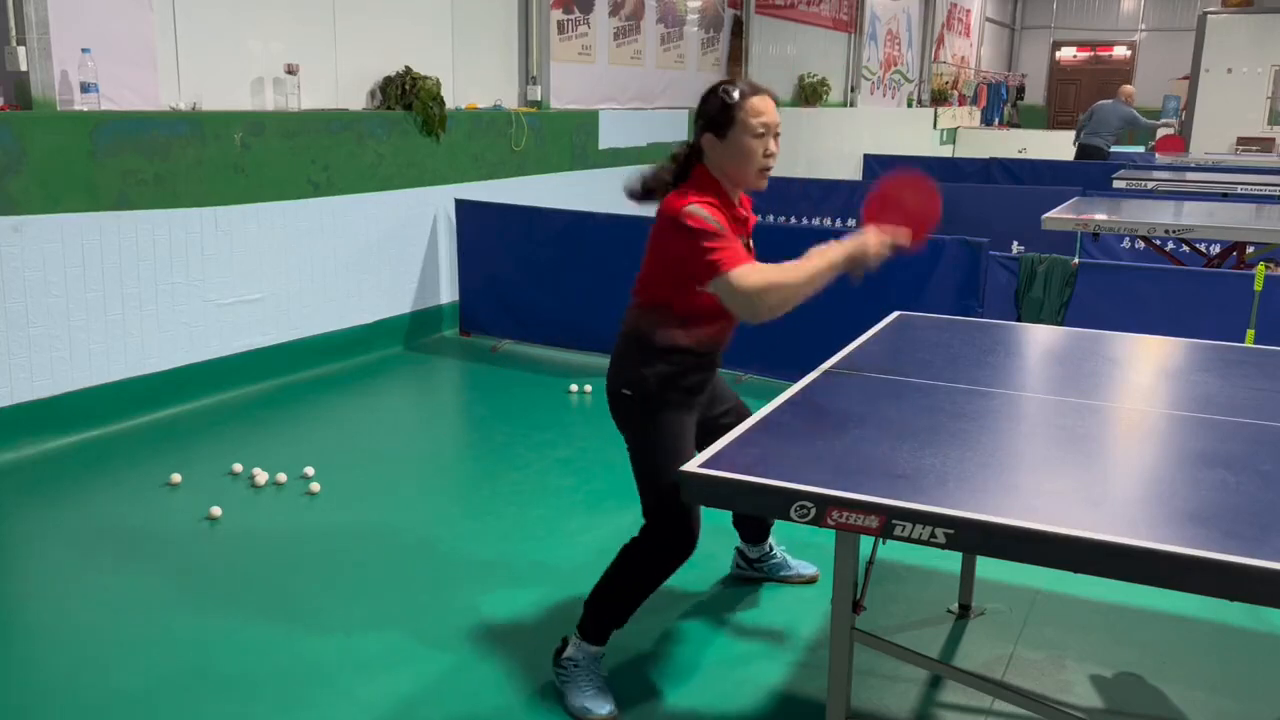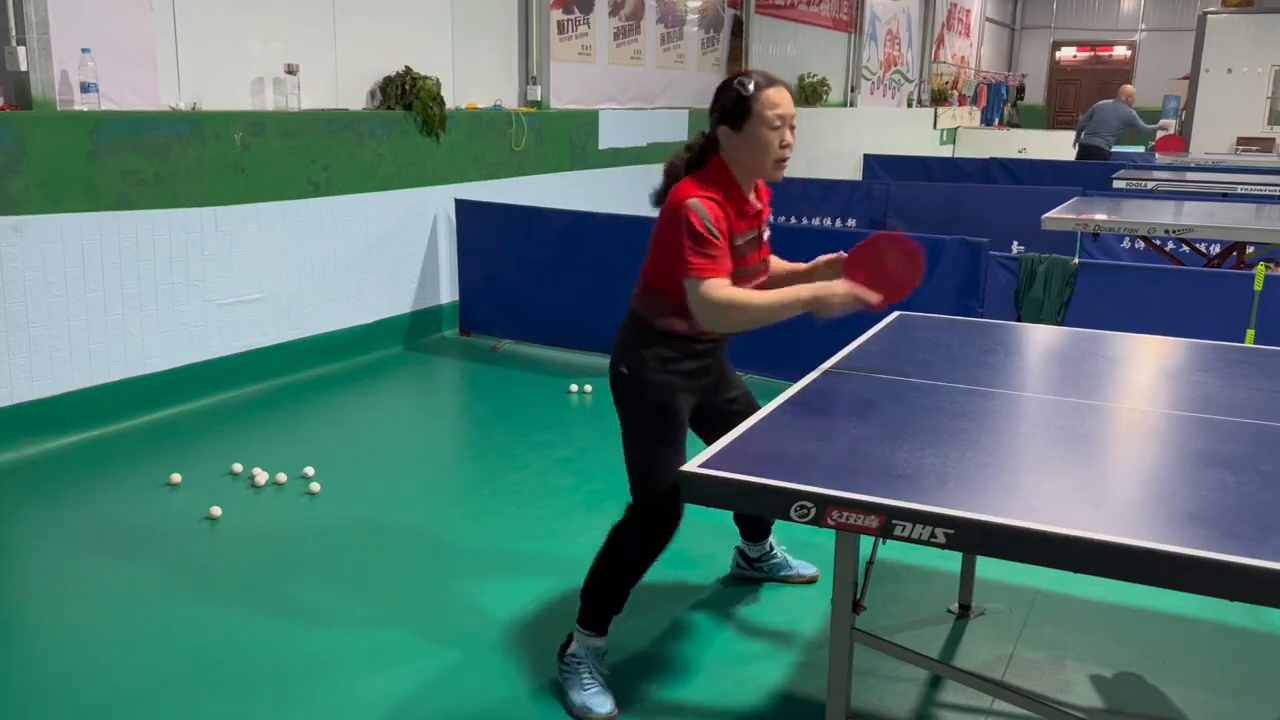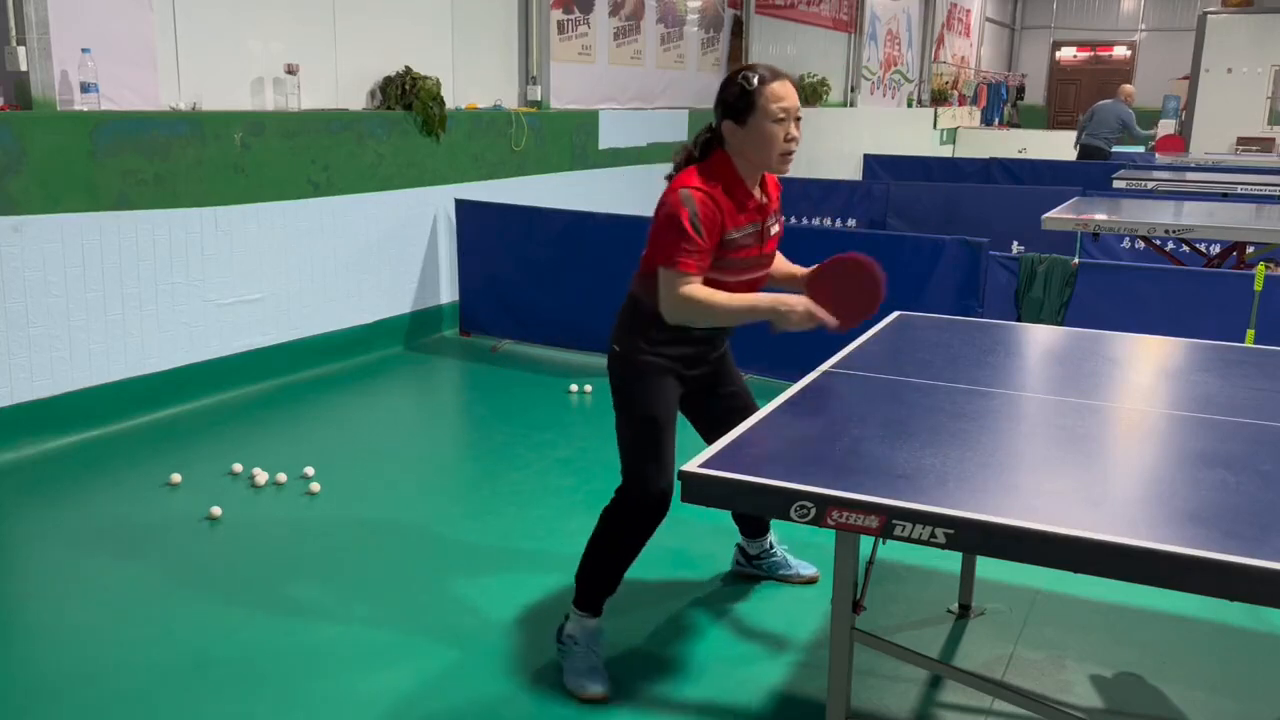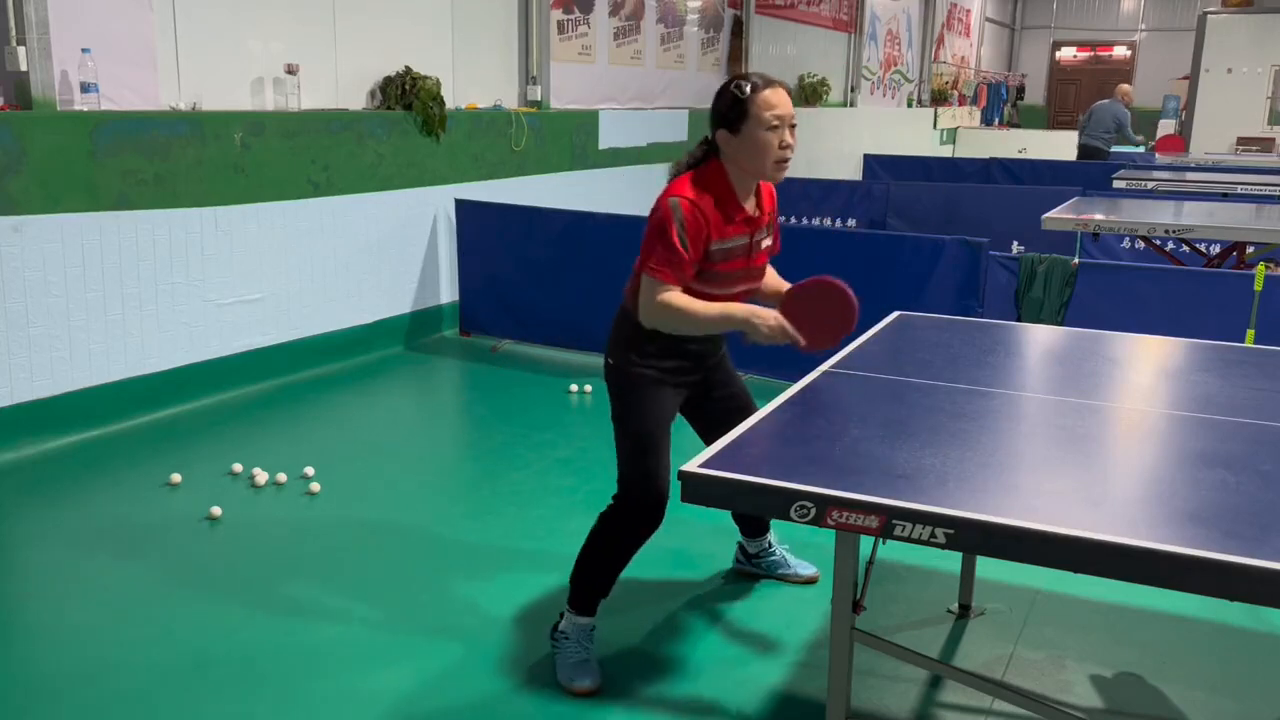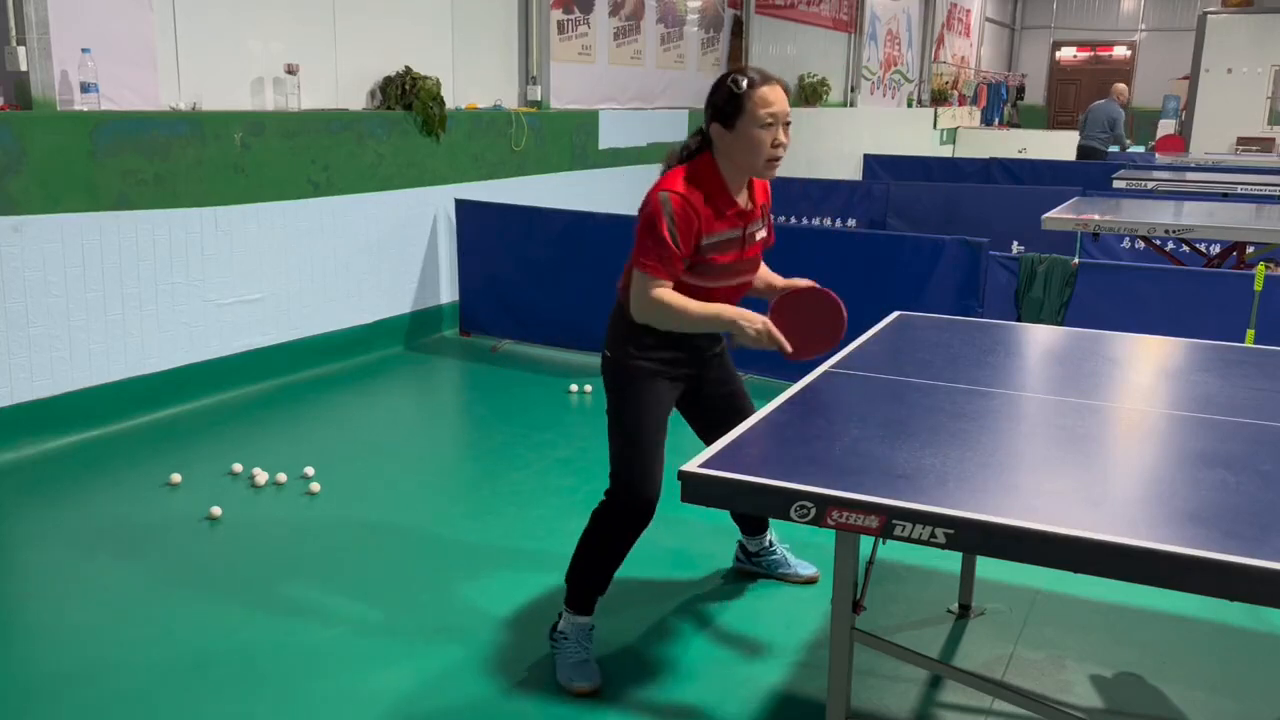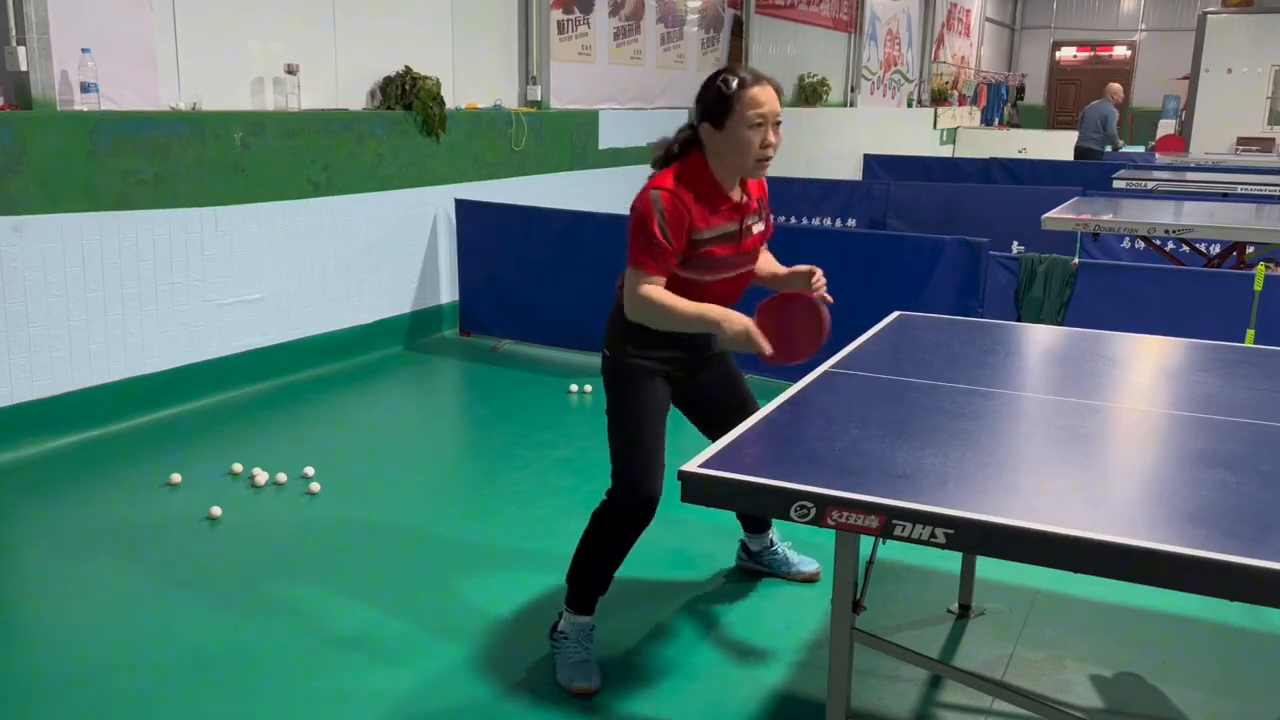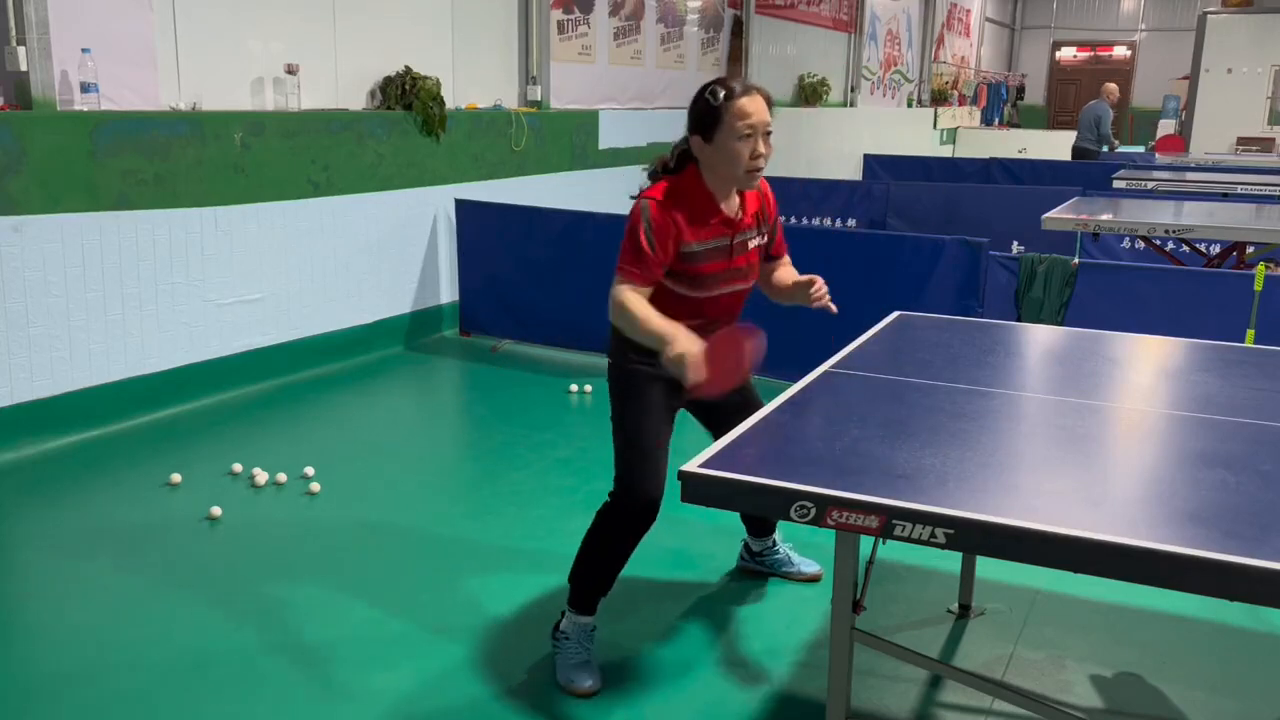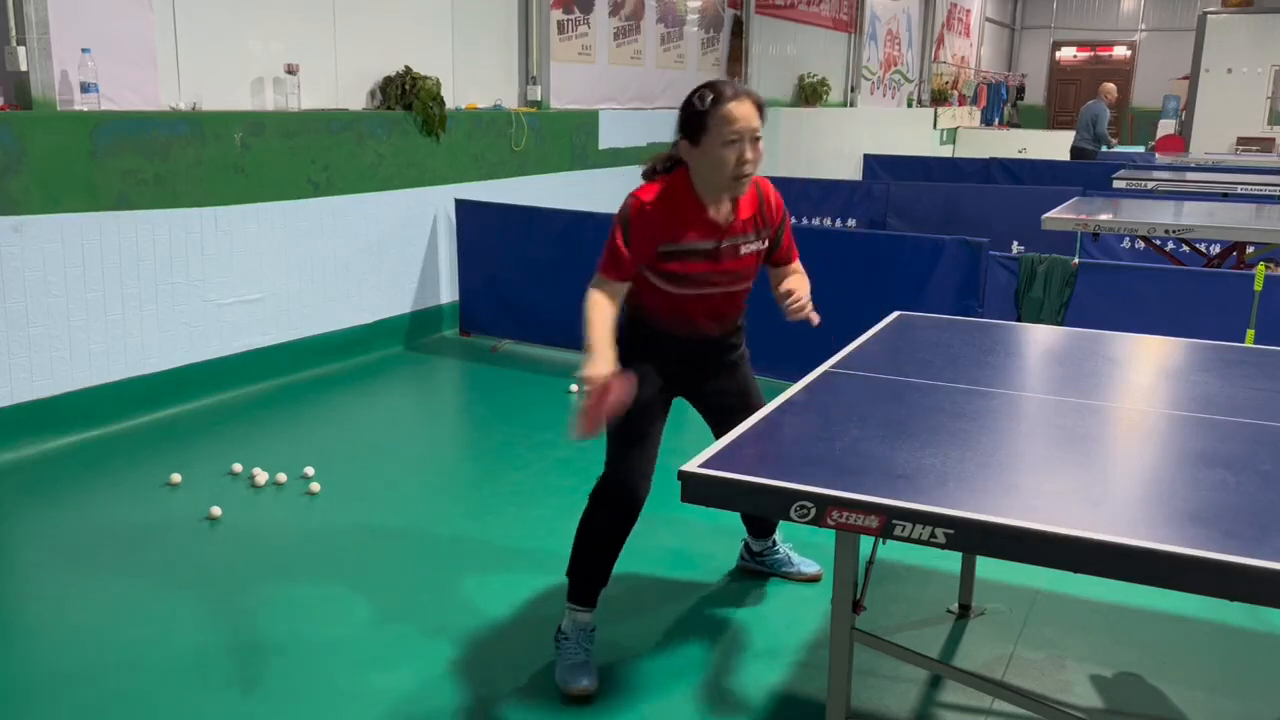
dt=0.1s
person 1, frame 1
left shoulder: (733, 199)
right shoulder: (691, 215)
left elbow: (756, 275)
right elbow: (756, 301)
left wrist: (828, 257)
right wrist: (844, 252)
left hip: (693, 376)
right hip: (650, 383)
right knee: (673, 529)
left ankle: (754, 553)
right ankle: (579, 654)
person 1, frame 2
left shoulder: (757, 192)
right shoulder: (697, 207)
left elbow: (756, 268)
right elbow: (710, 309)
left wrist: (818, 270)
right wrist: (813, 296)
left hip: (707, 361)
right hip: (654, 364)
right knee: (658, 506)
left ankle: (756, 552)
right ankle: (582, 650)
person 1, frame 3
left shoulder: (767, 186)
right shoulder: (694, 196)
right elbow: (677, 303)
left wrist: (805, 278)
right wrist: (771, 305)
left hip: (708, 350)
right hip: (651, 352)
right knee: (647, 493)
left ankle: (756, 549)
right ankle: (580, 629)
person 1, frame 4
left shoulder: (765, 197)
right shoulder: (686, 206)
right elbow: (656, 308)
left wrist: (791, 296)
right wrist: (742, 316)
left hip: (707, 354)
right hip: (647, 360)
right knee: (644, 500)
left ankle: (756, 550)
right ankle: (574, 626)
person 1, frame 5
left shoulder: (758, 191)
right shoulder: (676, 199)
right elbow: (646, 302)
left wrist: (786, 290)
right wrist: (729, 318)
left hip: (704, 350)
right hip: (644, 354)
right knee: (634, 495)
left ankle: (756, 548)
right ankle: (573, 625)
person 1, frame 6
left shoulder: (755, 187)
right shoulder: (668, 196)
right elbow: (640, 295)
left wrist: (791, 278)
right wrist: (715, 318)
left hip: (710, 350)
right hip: (646, 353)
right knee: (635, 493)
left ankle: (758, 545)
right ankle: (573, 625)
person 1, frame 7
left shoulder: (759, 197)
right shoulder: (661, 208)
left elbow: (773, 270)
right elbow: (624, 301)
left wrist: (800, 288)
right wrist: (672, 340)
left hip: (716, 355)
right hip: (649, 359)
right knee: (638, 496)
left ankle: (761, 548)
right ankle: (574, 625)
person 1, frame 8
left shoulder: (765, 202)
right shoulder: (647, 208)
left elbow: (790, 273)
right elbow: (606, 292)
left wrist: (797, 292)
right wrist: (602, 353)
left hip: (721, 351)
right hip: (649, 353)
right knee: (624, 485)
left ankle: (762, 548)
right ankle: (576, 626)
